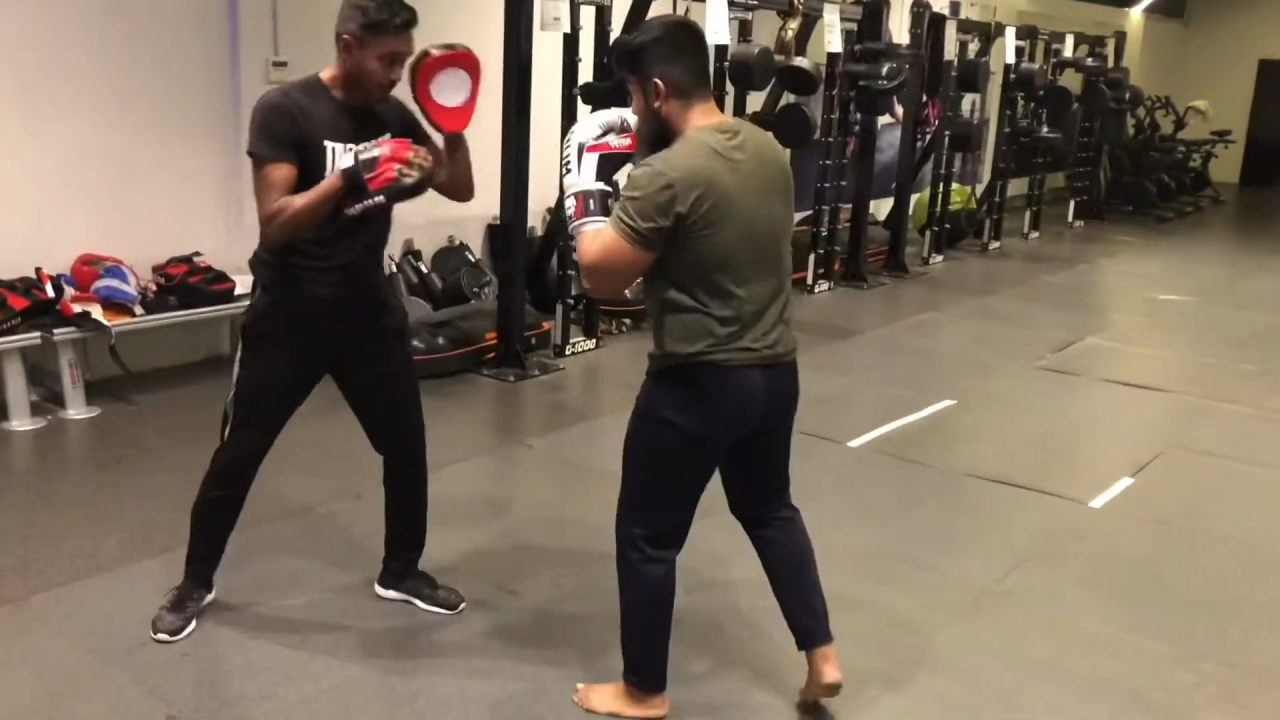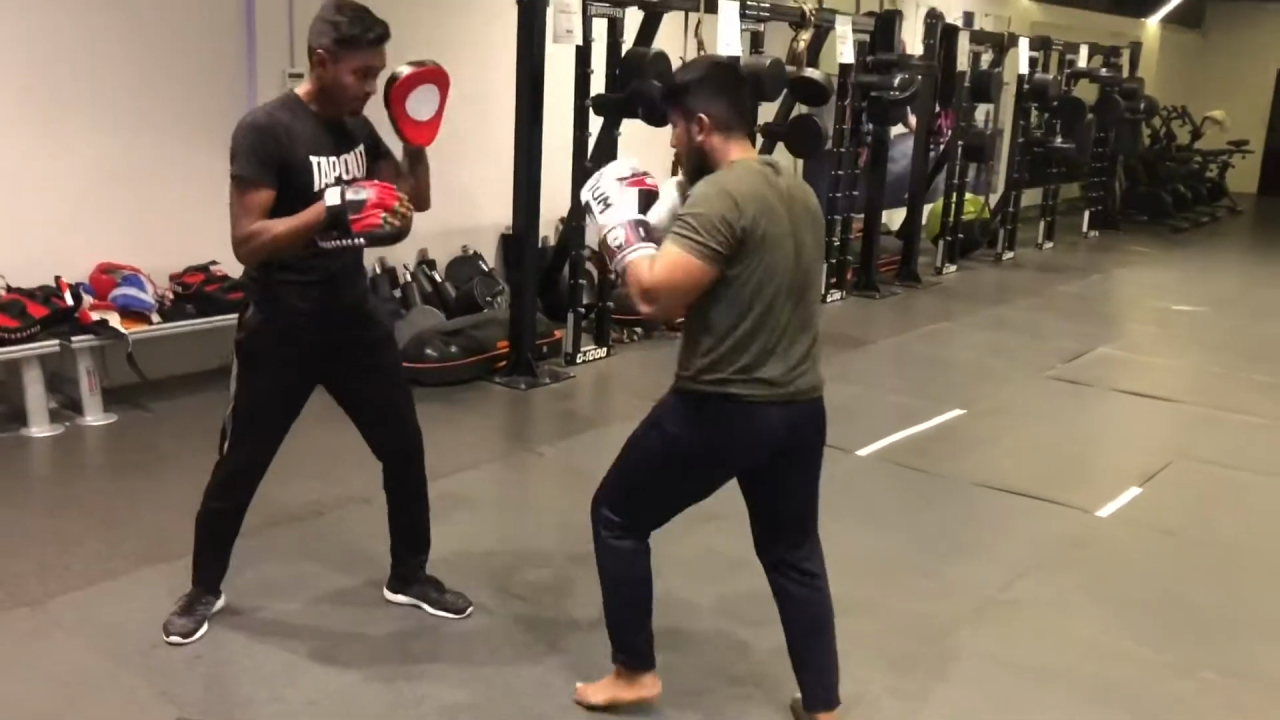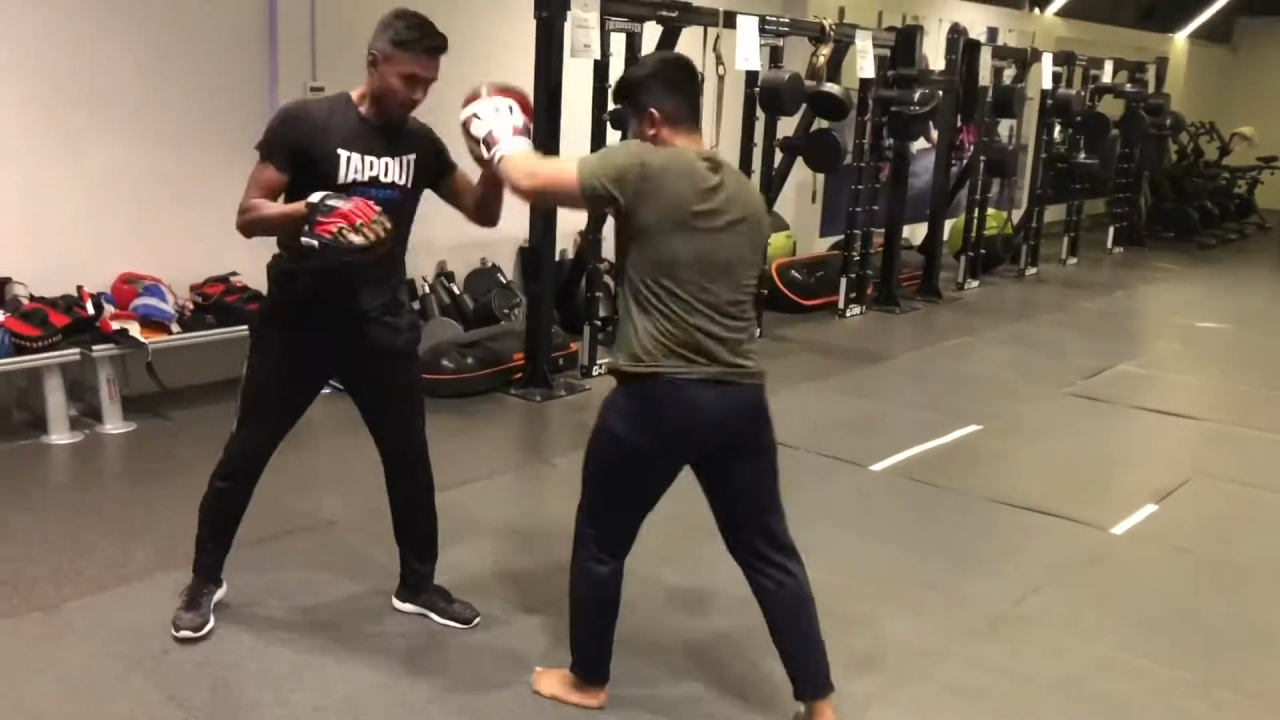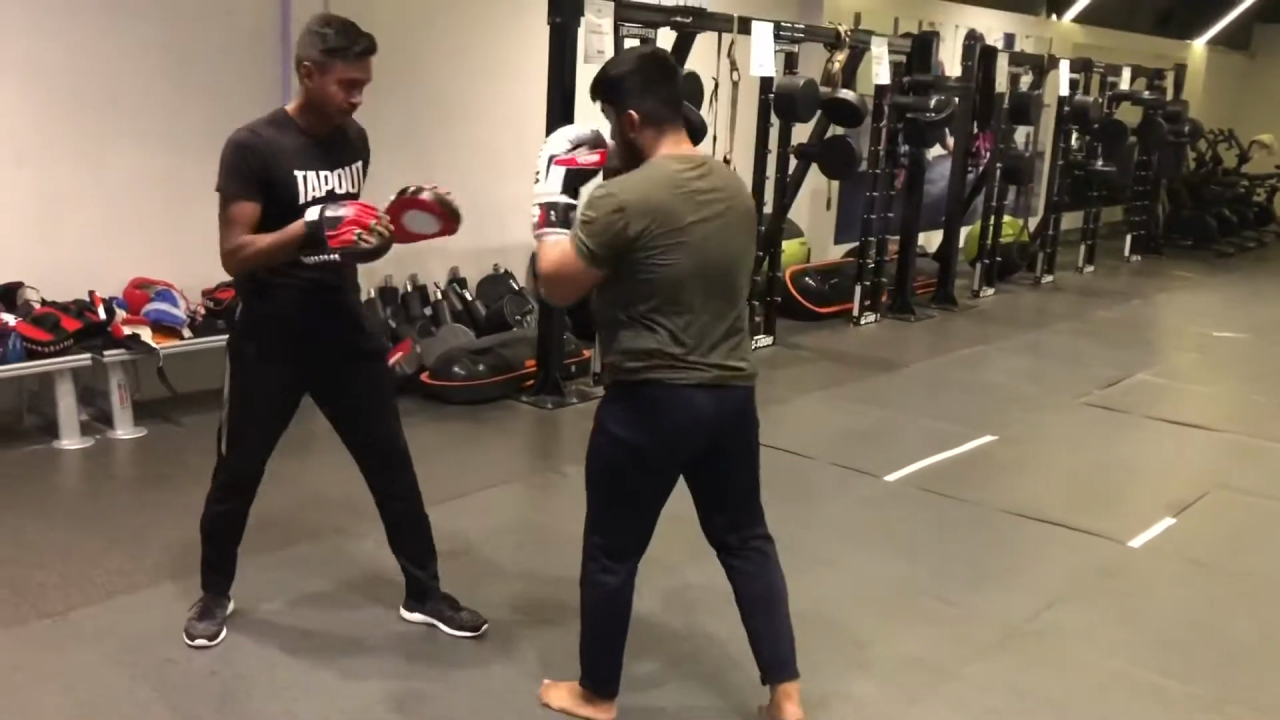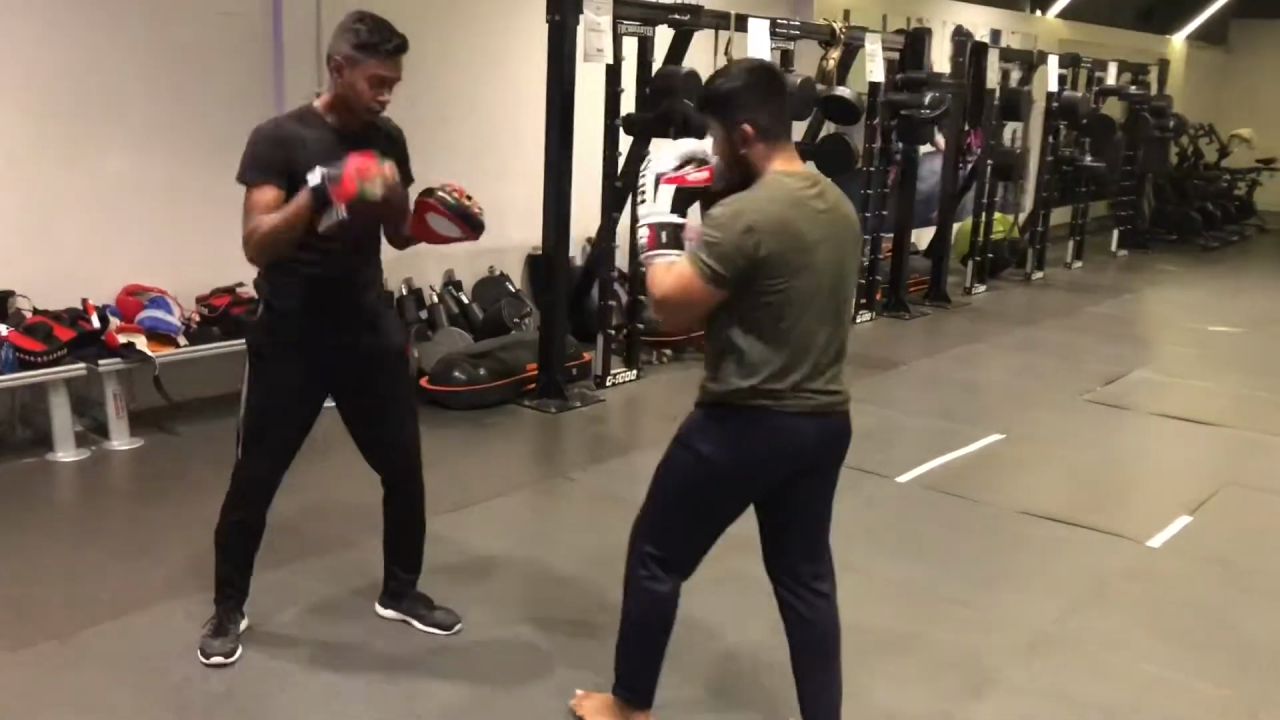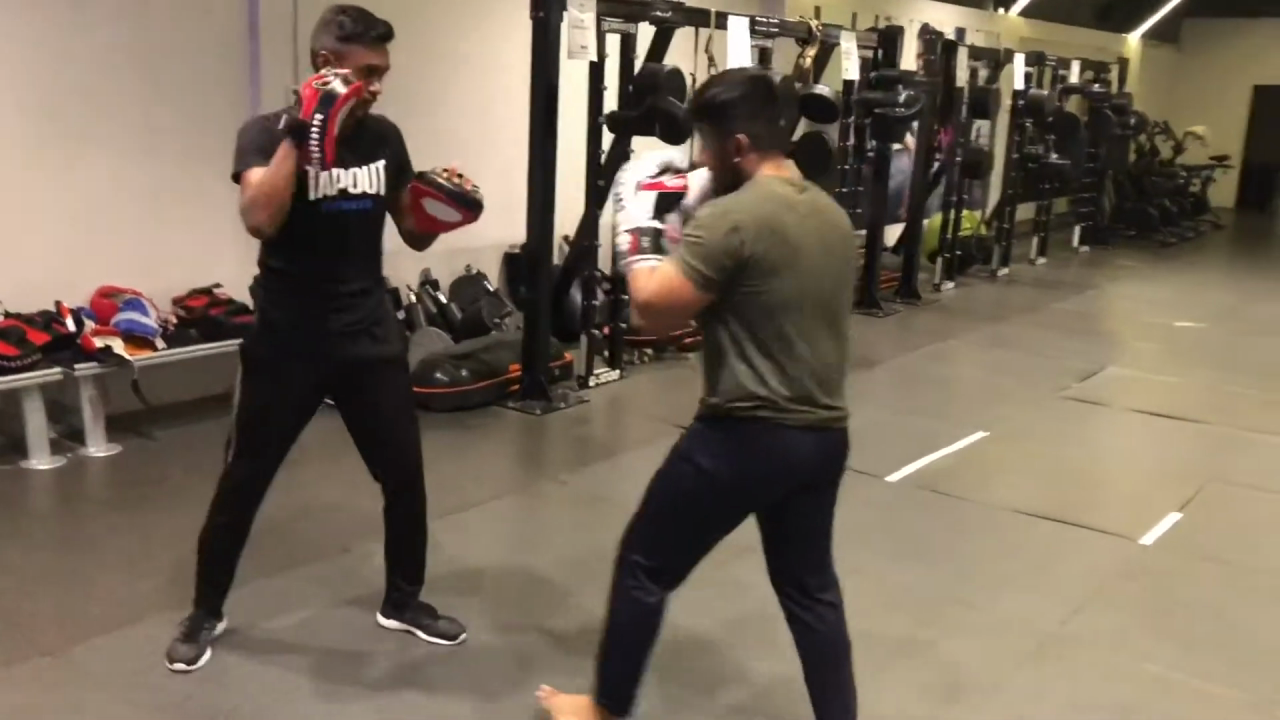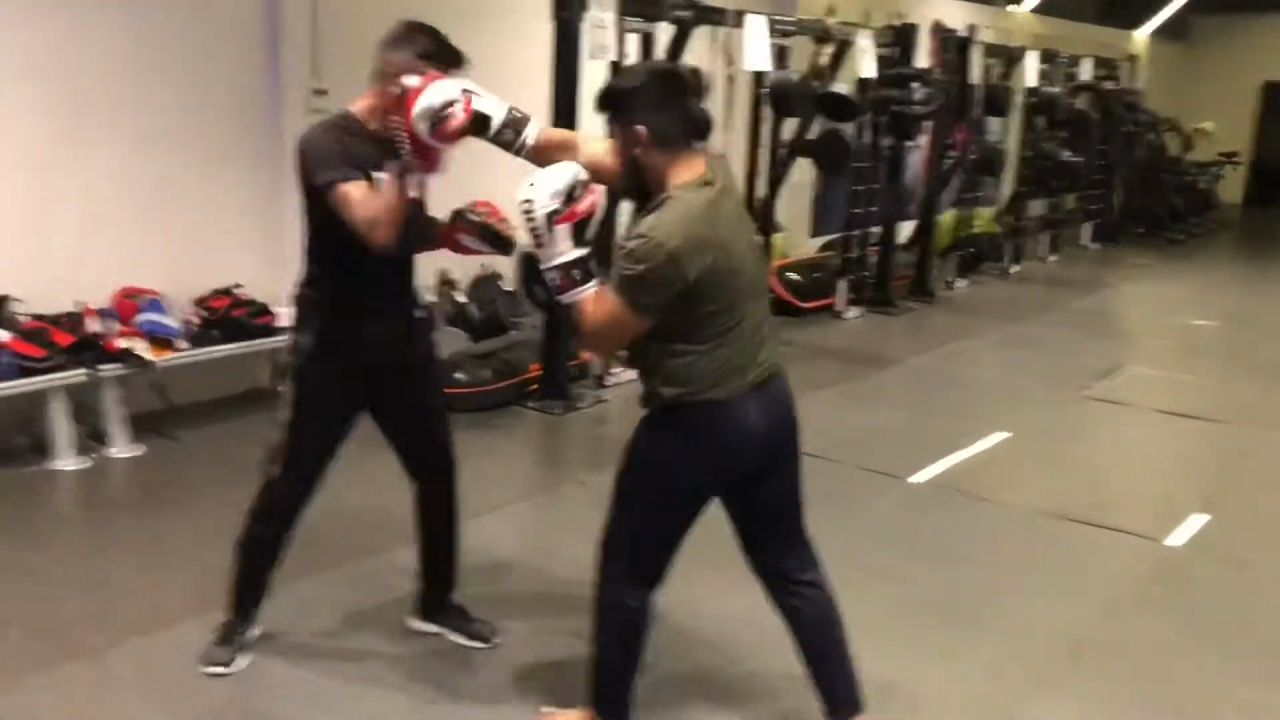
dt=0.3s
person 1, frame 1
left shoulder: (667, 175)
right shoulder: (766, 149)
left elbow: (601, 276)
left wrist: (582, 180)
right wrist: (644, 140)
left hip: (697, 385)
right hip: (775, 372)
left knee: (645, 536)
right knee: (770, 510)
right ankle: (822, 657)
person 1, frame 2
left shoulder: (721, 195)
right shoulder: (798, 191)
left elbow: (656, 295)
left wrist: (618, 219)
right wrist: (663, 213)
left hip: (719, 409)
right hip: (799, 407)
left knee: (617, 516)
right knee: (793, 553)
person 1, frame 3
left shoulder: (642, 169)
right shoulder: (747, 194)
left elbow: (531, 177)
left wrist: (494, 130)
left hip: (657, 399)
right hip: (738, 395)
left knee: (600, 541)
right knee: (767, 548)
person 1, frame 4
left shoulder: (623, 199)
right shoulder: (734, 187)
left elbow: (555, 284)
left wrist: (552, 193)
left hip: (648, 404)
right hip: (731, 396)
left knee: (610, 554)
right knee: (746, 541)
person 1, frame 5
left shoulder: (746, 216)
right shoulder: (838, 206)
left elbow: (670, 306)
left wrist: (657, 214)
right wrist: (712, 188)
left hip: (744, 425)
right hip: (824, 423)
left knee: (656, 559)
right knee: (806, 576)
person 1, frame 6
left shoulder: (732, 218)
right shoulder: (833, 216)
left elbow: (654, 309)
left wrist: (636, 223)
left hip: (743, 437)
right hip: (823, 436)
left knee: (645, 568)
right knee: (810, 589)
person 1, frame 7
left shoulder: (664, 238)
right shoulder: (712, 172)
left elbow: (601, 333)
right elbow: (591, 156)
left wrist: (560, 244)
right wrist: (493, 118)
left hip: (693, 424)
right hip: (766, 404)
left knee: (627, 572)
right knee: (789, 564)
person 2, frame 1
left shoulder: (390, 113)
right shoulder: (284, 111)
left elbow: (459, 189)
right elbow: (275, 223)
left wrist: (452, 124)
right wrist: (353, 177)
left hip: (369, 306)
right hip: (291, 311)
left knee: (406, 444)
right knee: (240, 453)
left ankle: (401, 571)
right ankle: (195, 583)
person 2, frame 2
left shoulder: (356, 127)
right shoulder: (265, 129)
left elbow: (415, 201)
right elbow: (248, 243)
left wrist: (417, 138)
right wrist: (333, 209)
left hip: (355, 320)
right hip: (281, 328)
left knee: (404, 449)
right knee: (240, 465)
left ankle: (408, 576)
right ankle: (204, 590)
person 2, frame 3
left shoulder: (419, 141)
right shoulder: (303, 121)
left elbow: (485, 211)
right elbow: (249, 215)
right wrist: (315, 210)
left hip: (380, 326)
right hip: (296, 322)
left knee: (410, 460)
right knee: (245, 455)
left ankle: (417, 585)
right ankle: (204, 583)
person 2, frame 4
left shoulder: (353, 139)
right shoulder: (254, 146)
right elbow: (236, 256)
left wrist: (399, 220)
right wrist: (313, 223)
left hip: (344, 331)
right hip: (270, 338)
left knee: (391, 463)
right knee: (237, 472)
left ankle: (423, 593)
right ankle: (215, 595)
person 2, frame 5
left shoulder: (387, 139)
right shoulder: (278, 138)
right elbow: (257, 246)
right wrist: (321, 188)
left hip: (370, 331)
right hip: (291, 337)
left knee: (403, 467)
right knee: (255, 478)
left ankle: (400, 590)
right ankle: (228, 610)
person 2, frame 6
left shoulder: (384, 137)
right shoulder: (267, 132)
left elbow: (413, 233)
right elbow: (262, 221)
right wrist: (299, 129)
left hip: (369, 336)
right hip: (288, 340)
left knee: (404, 474)
right knee: (243, 482)
left ankle: (402, 601)
right ankle: (205, 614)
person 2, frame 7
left shoulder: (407, 143)
right shoulder: (325, 143)
right elbow: (378, 231)
left wrist: (459, 230)
right wrist: (407, 155)
left hip: (401, 339)
right hip: (333, 347)
left knee: (438, 474)
right knee: (287, 488)
left ankle: (435, 603)
right ankle: (241, 617)
